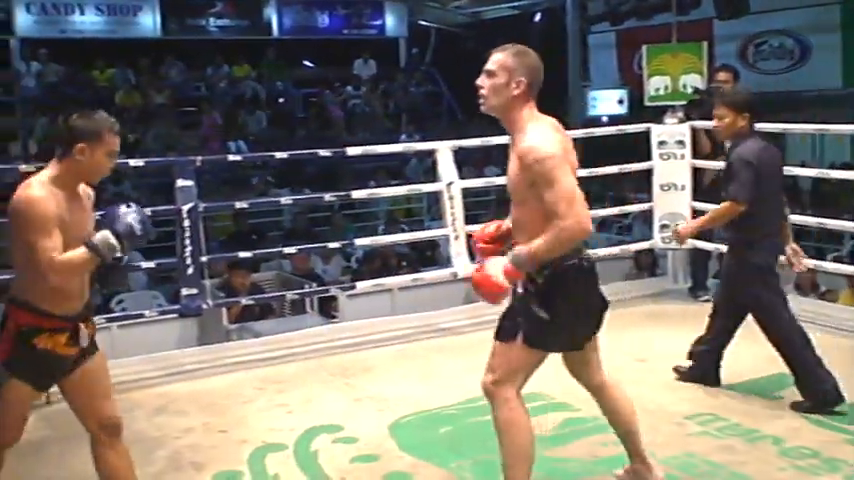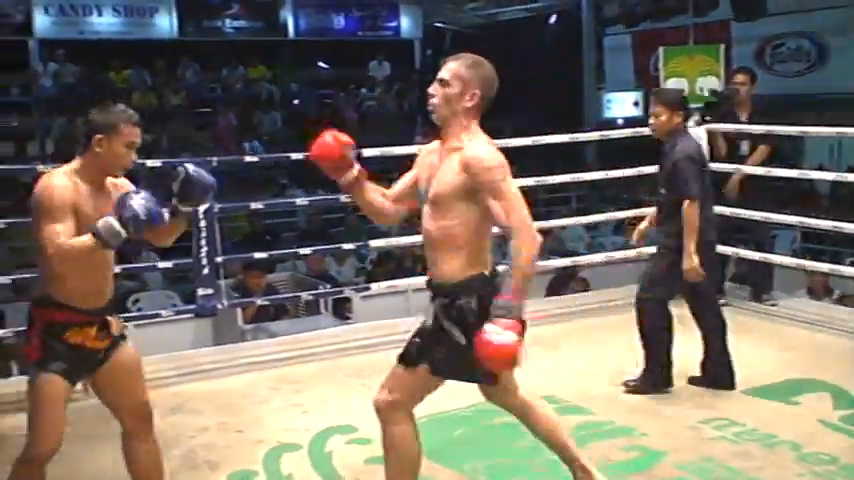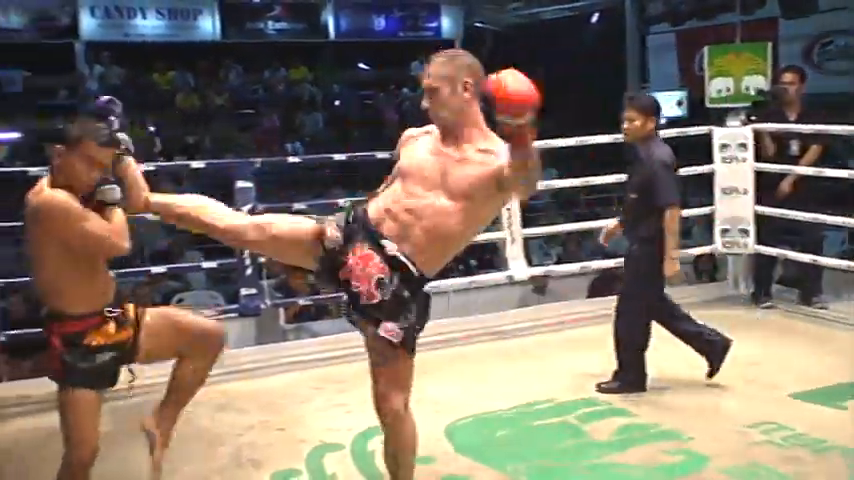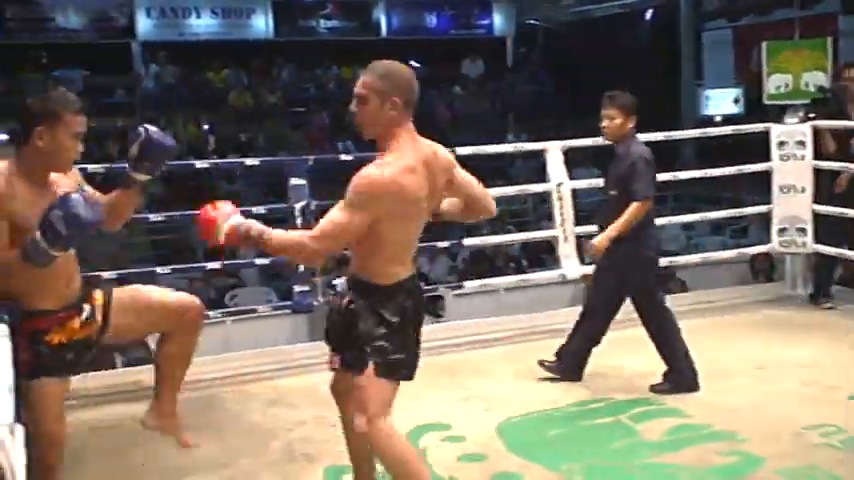
dt=0.3s
person 1, frame 1
left shoulder: (537, 147)
right shoulder: (543, 131)
left elbow: (576, 222)
left wrist: (514, 261)
right wrist: (510, 228)
left hip: (552, 279)
right hip: (568, 274)
left knee: (499, 384)
right knee: (589, 374)
person 1, frame 2
left shoulder: (479, 159)
right shoulder: (431, 155)
left elbow: (527, 237)
right elbow: (387, 211)
left wrist: (507, 312)
right wrist: (349, 175)
left hip: (464, 305)
right hip: (460, 296)
left knee: (391, 404)
right knee: (504, 394)
person 1, frame 3
left shoulder: (499, 159)
right shoulder: (415, 139)
left elbow: (525, 181)
left wrist: (522, 129)
left hip: (399, 285)
right hip: (355, 241)
left knee: (392, 407)
right knee: (240, 228)
right ankle: (145, 199)
person 1, frame 4
left shoulder: (379, 179)
right shoulder: (436, 157)
left elbow: (312, 250)
right elbow: (483, 208)
left wrist: (244, 231)
left hip: (384, 305)
right hip: (369, 291)
left knee: (367, 421)
right knee: (344, 391)
person 2, frame 1
left shoulder: (84, 193)
right shoulder: (35, 198)
right elbow: (54, 270)
left wrist: (117, 247)
right wrist: (110, 239)
left hip: (77, 329)
right hip: (31, 333)
left knee: (108, 428)
person 2, frame 2
left shoulder: (119, 188)
right shoulder: (56, 188)
left elbow: (160, 237)
right elbow: (58, 257)
left wrist: (183, 206)
right wrist: (115, 226)
left hip: (102, 323)
right hip: (58, 328)
left knee: (139, 419)
right knee: (42, 448)
person 2, frame 3
left shoulder: (80, 191)
right shoulder: (48, 202)
left elbow: (140, 202)
right elbow: (118, 245)
left wrist: (119, 147)
right wrist: (108, 191)
left hip: (116, 317)
right hip: (77, 337)
left knee: (209, 337)
left ankle: (162, 421)
person 2, frame 4
left shoulder: (59, 177)
left elbow: (111, 218)
left wrist: (139, 172)
right wrist: (44, 245)
left hip: (87, 307)
right hip: (43, 332)
left knee: (187, 312)
left ankle: (163, 409)
person 3, frame 1
left shoulder: (742, 156)
right shoulder: (767, 151)
left elbow: (736, 205)
right elbow: (778, 200)
left wrist: (694, 227)
right wrist: (787, 241)
left hip: (751, 249)
right hip: (764, 243)
left knee: (776, 319)
right knee: (726, 306)
left ankle: (821, 391)
right ankle: (703, 367)
person 3, frame 2
left shoulder: (684, 153)
right shoulder: (675, 148)
left elbow: (692, 203)
left wrist: (689, 252)
right wrist: (649, 222)
left hip: (683, 243)
right hip: (684, 240)
left knee: (650, 299)
right knee: (704, 305)
left ankle: (656, 375)
right ankle: (718, 373)
person 3, frame 3
left shoulder: (657, 159)
right shoulder: (643, 155)
left elbow: (671, 209)
left wrist: (671, 256)
right wrist: (619, 223)
left hip: (649, 247)
right hip: (643, 244)
left knee: (632, 310)
right knee: (654, 305)
left ankle: (630, 376)
right ankle: (712, 344)
person 3, frame 4
left shoulder: (638, 157)
right shoulder: (617, 155)
left elbow: (643, 203)
left wrist: (608, 236)
left hip: (634, 247)
right hip: (617, 245)
left knee: (652, 310)
right knee: (597, 304)
left ankle: (683, 376)
right ankle: (569, 362)
person 4, frame 1
right shoulder: (704, 112)
right elbow: (705, 150)
left wrist: (716, 168)
right wrist: (698, 125)
right hip: (706, 183)
right knee: (702, 236)
right ankle: (699, 286)
person 4, frame 2
left shoulder: (761, 118)
right shoulder: (722, 117)
left elbow: (763, 151)
right elbow: (721, 153)
left wrist: (738, 176)
right wrist: (716, 128)
left hip: (752, 187)
right hip: (724, 186)
left knee: (762, 239)
right knee: (721, 239)
left ankle: (761, 289)
right ankle: (716, 289)
person 4, frame 3
left shoulder: (812, 117)
right shoulder: (770, 116)
left elbow: (815, 151)
right elbow: (768, 153)
left wrist: (791, 179)
right wrist: (762, 129)
left hip: (803, 189)
right hip: (772, 188)
left knee: (812, 240)
right knee: (768, 241)
left ankle: (811, 292)
right ankle: (762, 291)
person 4, frame 4
right shoulder: (831, 113)
right elbow: (828, 150)
right wrist: (821, 125)
right hip: (832, 185)
right knee: (829, 240)
right ankle: (822, 292)
